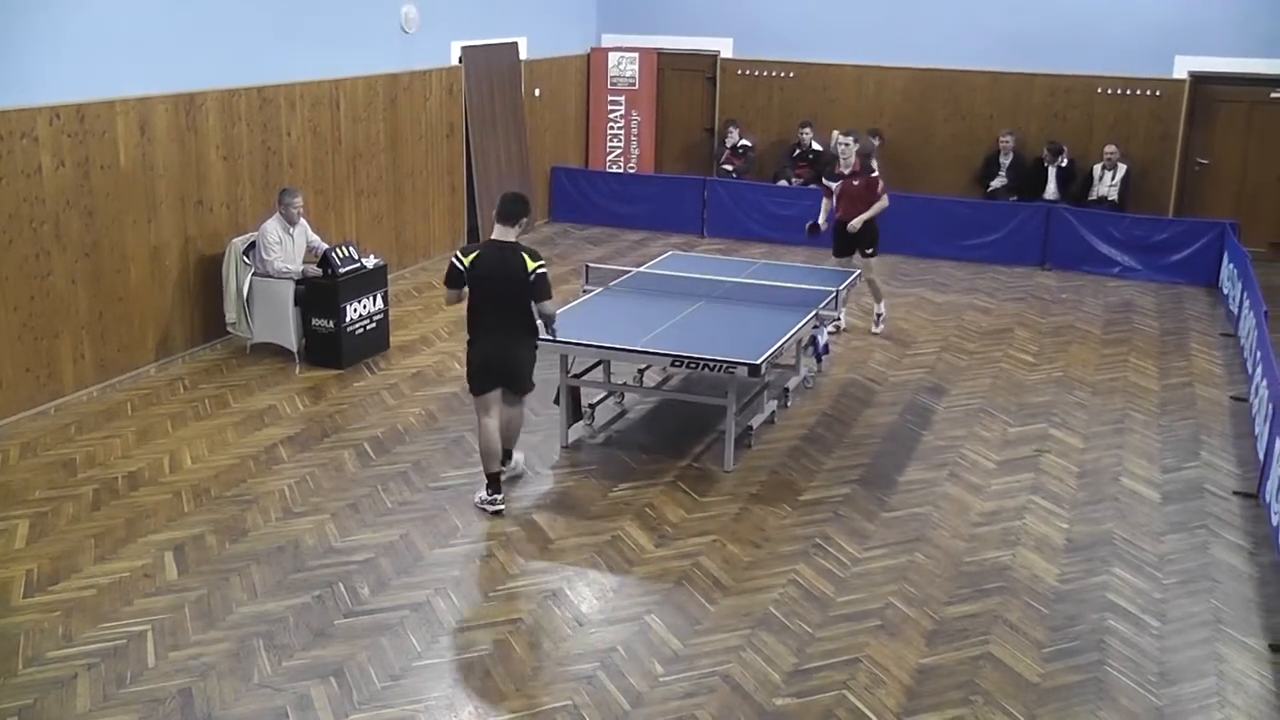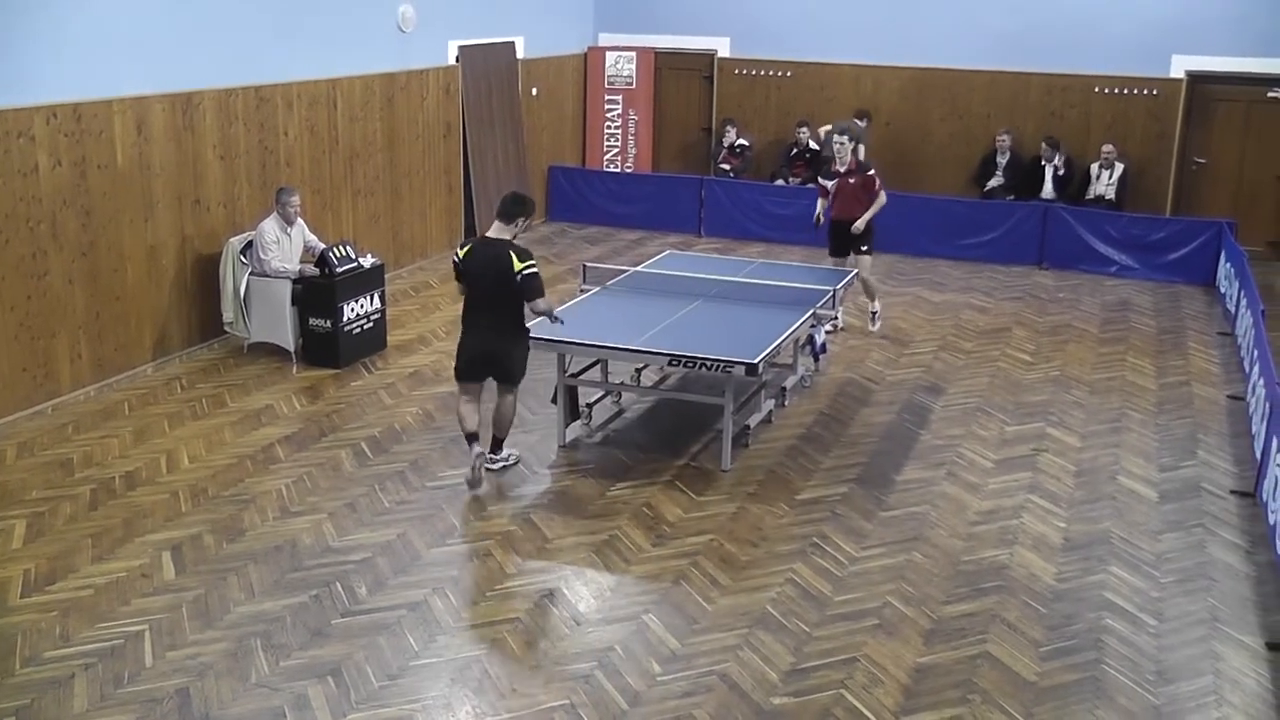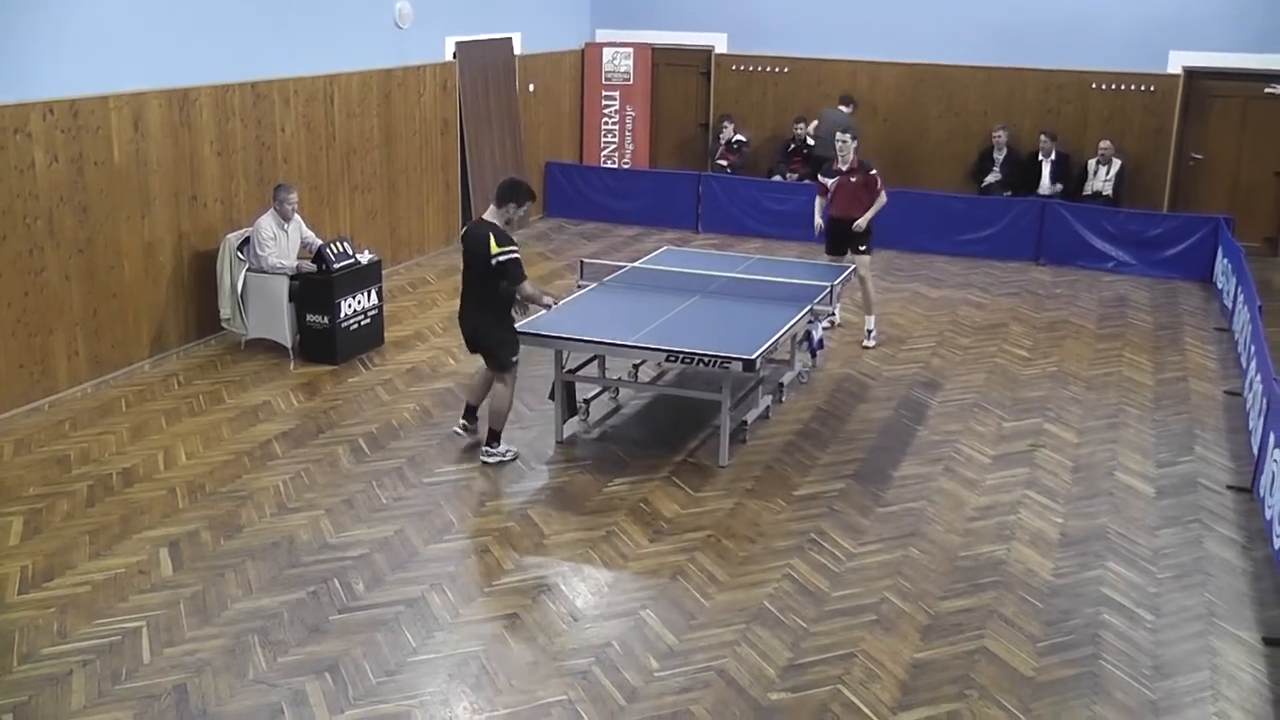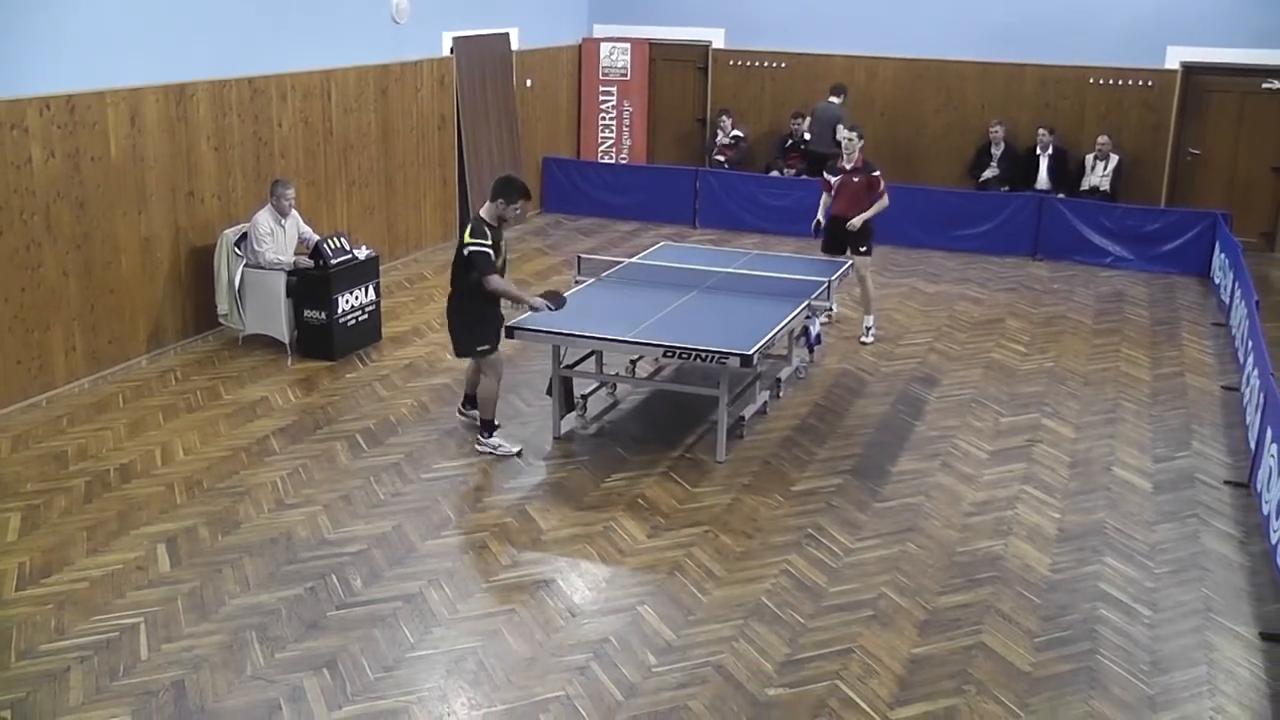
dt=0.2s
person 1, frame 1
left shoulder: (468, 256)
right shoulder: (531, 260)
left elbow: (451, 298)
right elbow: (546, 309)
right wrist: (549, 322)
left hip: (482, 347)
right hip: (519, 347)
left knee: (487, 414)
right knee: (513, 404)
left ankle: (494, 492)
right ankle: (505, 463)
person 1, frame 2
left shoulder: (466, 250)
right shoulder: (521, 259)
right elbow: (539, 306)
right wrist: (551, 314)
left hip: (472, 338)
right hip: (507, 340)
left knee: (467, 397)
right knee: (506, 393)
left ankle: (474, 448)
right ankle: (495, 453)
person 1, frame 3
left shoulder: (472, 230)
right shoulder: (503, 242)
right elbow: (524, 288)
left wrist: (517, 297)
right wrist: (543, 299)
left hip: (472, 315)
right hip: (492, 320)
left knee: (491, 367)
right knee: (505, 379)
left ankle: (468, 419)
right ankle: (492, 447)
person 1, frame 4
left shoulder: (495, 224)
right shoulder: (478, 235)
right elbow: (490, 280)
left wrist: (520, 294)
right wrist: (526, 299)
left hip: (486, 307)
right hip: (468, 310)
left knee: (484, 364)
right knee: (493, 369)
left ankle: (469, 406)
right ankle: (486, 436)
person 2, frame 1
left shoulder: (868, 173)
right shoulder: (830, 174)
left elbow: (883, 201)
left wrist: (861, 218)
right wrist: (822, 217)
left hip: (864, 228)
right hip: (841, 227)
left knee: (869, 276)
left ankle: (879, 308)
right ankle: (841, 317)
person 2, frame 2
left shoulder: (864, 170)
right shoulder: (826, 173)
left elbow: (881, 198)
right elbow: (823, 198)
left wrist: (865, 219)
right wrist: (819, 212)
left hip: (859, 226)
right hip: (837, 226)
left knee: (863, 275)
left ankle: (875, 306)
right ankle: (837, 317)
person 2, frame 3
left shoulder: (866, 170)
right shoulder: (827, 171)
left elbow: (882, 197)
right elbow: (821, 197)
left wrist: (866, 217)
right wrist: (818, 215)
left hip: (858, 226)
right hip: (834, 224)
left knee: (863, 275)
left ankle: (870, 328)
right ankle: (834, 313)
person 2, frame 4
left shoulder: (870, 171)
right shoulder: (832, 168)
left elbow: (884, 201)
left wrist: (862, 217)
right wrist: (821, 212)
left hip: (859, 227)
right hip: (834, 223)
left knee: (862, 275)
left ankle: (869, 325)
right ankle: (830, 307)
